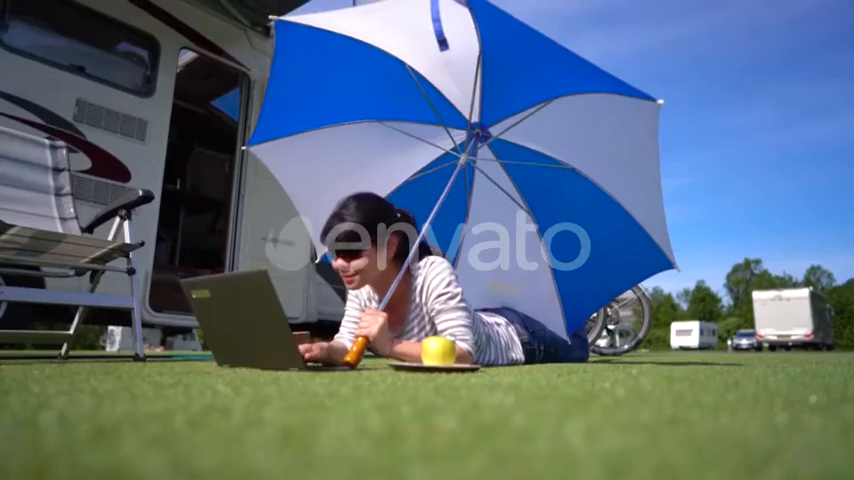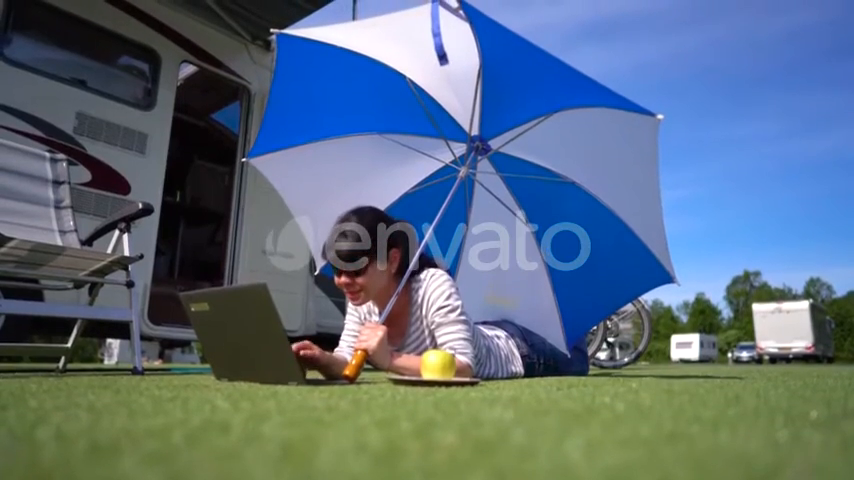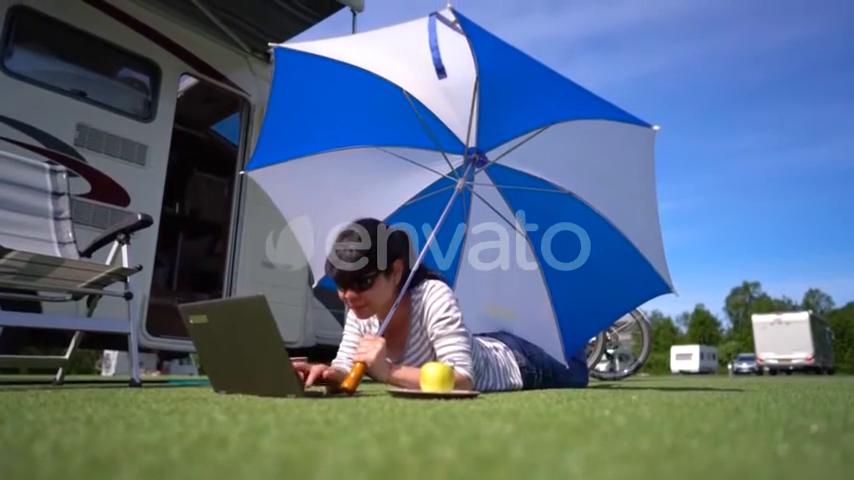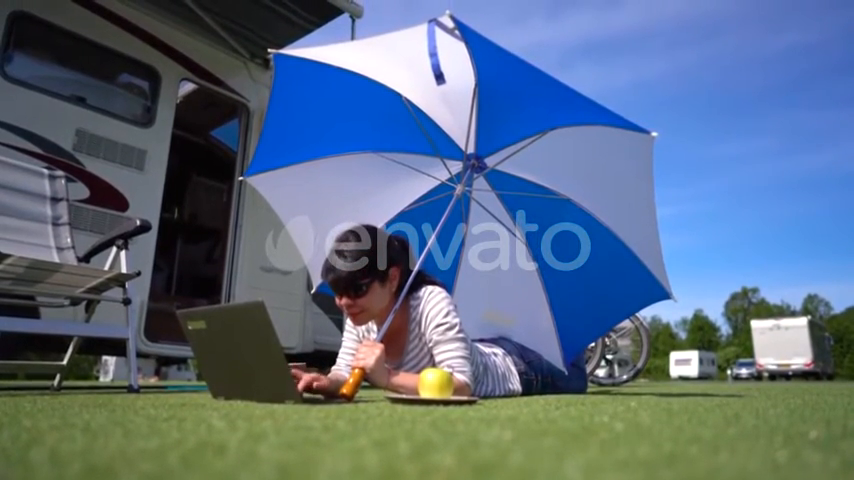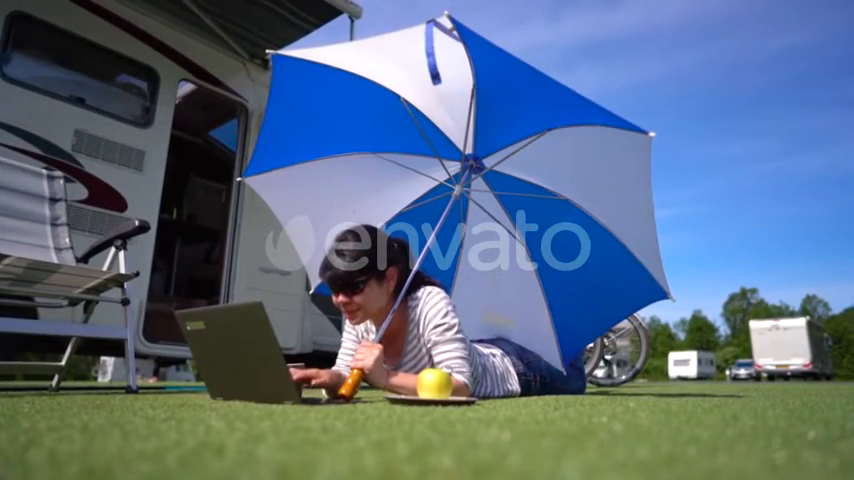
dt=1s
person 1, frame 1
left shoulder: (434, 273)
right shoulder: (361, 288)
left elbow: (463, 354)
right elbow: (346, 349)
left wrist: (391, 347)
right wrist: (325, 351)
left hip: (516, 339)
person 1, frame 2
left shoulder: (434, 286)
right shoulder: (361, 301)
left elbow: (463, 367)
right elbow: (345, 363)
left wrist: (390, 360)
right wrist: (325, 361)
left hip: (514, 351)
person 1, frame 3
left shoulder: (433, 296)
right shoulder: (359, 313)
left elbow: (462, 380)
right elbow: (343, 372)
left wrist: (389, 372)
right wrist: (328, 374)
left hip: (514, 363)
person 1, frame 4
left shoulder: (432, 302)
right shoulder: (358, 318)
left elbow: (461, 385)
right elbow: (342, 376)
left wrist: (388, 378)
right wrist: (326, 383)
left hip: (513, 368)
person 1, frame 5
left shoulder: (431, 303)
right shoulder: (358, 318)
left elbow: (460, 386)
right elbow: (344, 377)
left wrist: (387, 378)
right wrist: (331, 379)
left hip: (513, 370)
